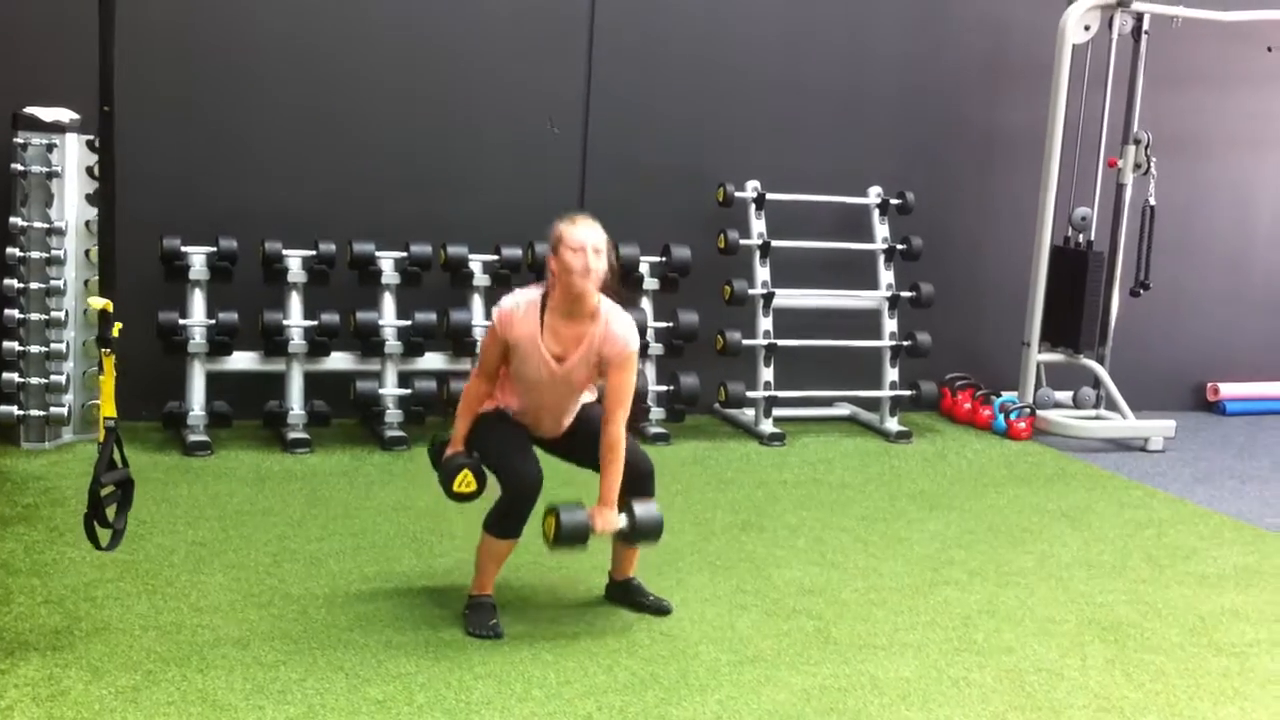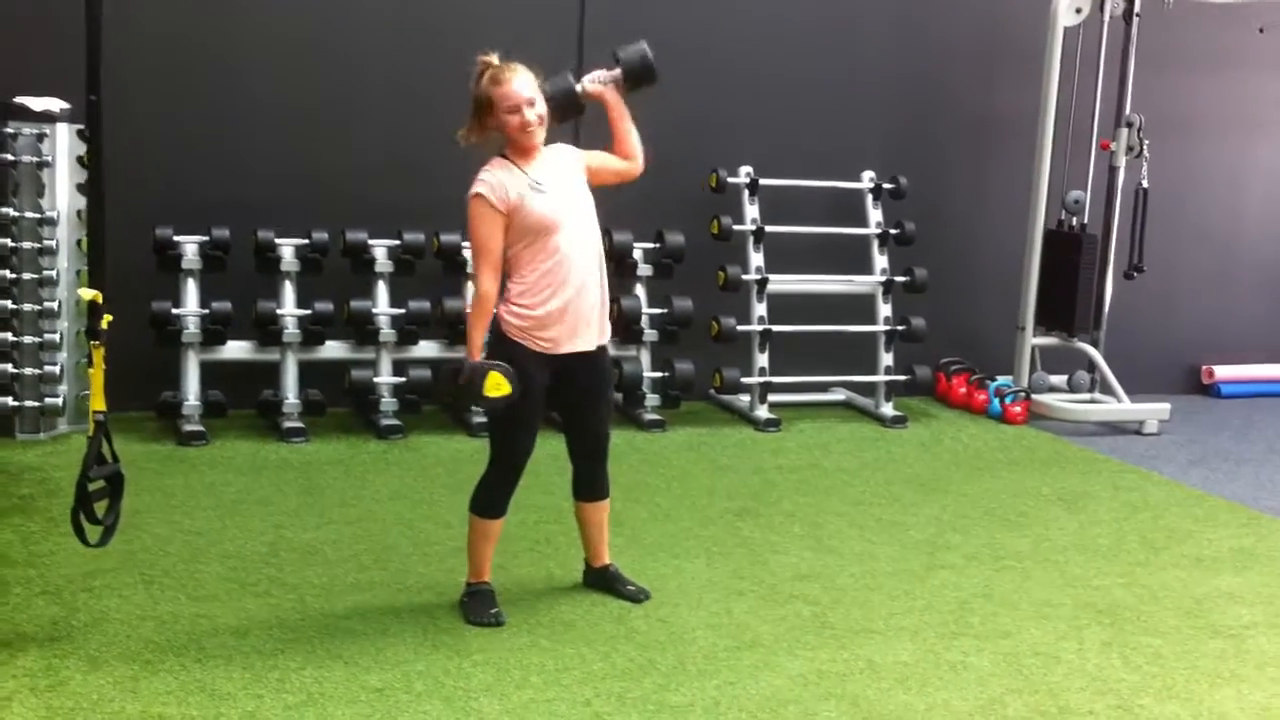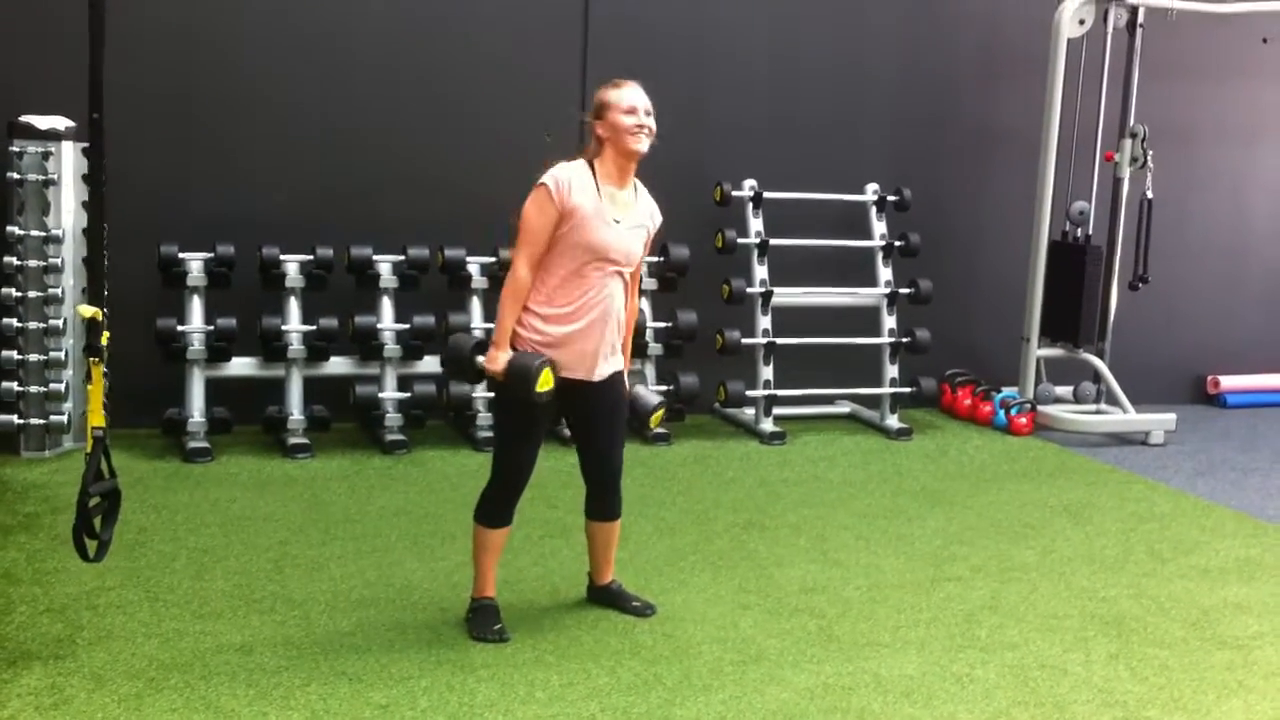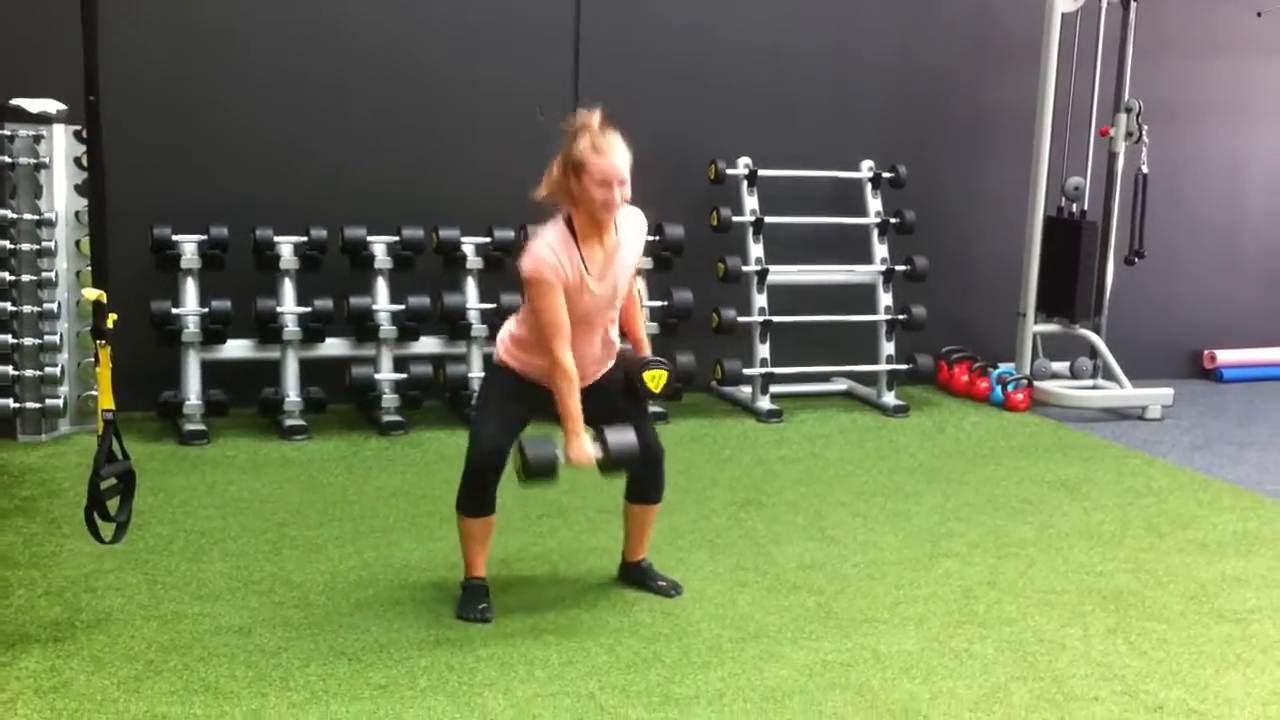
dt=1s
person 1, frame 1
left shoulder: (618, 330)
right shoulder: (514, 311)
left elbow: (614, 426)
right elbow: (482, 378)
left wrist: (607, 504)
right wrist: (457, 442)
left hip: (569, 416)
right hip: (505, 416)
left knee: (639, 470)
right knee: (523, 481)
left ankle: (622, 581)
right ankle: (480, 597)
person 1, frame 2
left shoulder: (566, 160)
right shoulder: (492, 184)
left elbow: (632, 163)
right elbow: (486, 278)
left wrist: (610, 99)
right wrist: (473, 356)
left hip: (586, 341)
right hip: (525, 346)
left knee: (593, 456)
right knee: (507, 465)
left ankle: (599, 565)
right ankle: (478, 585)
person 1, frame 3
left shoulder: (647, 208)
right shoulder: (562, 183)
right elbow: (522, 269)
left wrist: (626, 365)
right wrist: (500, 346)
left hip: (601, 366)
right hip: (537, 358)
left knee: (607, 478)
right knee: (509, 478)
left ankle: (602, 582)
right ankle: (482, 600)
person 1, frame 4
left shoulder: (633, 223)
right shoulder: (547, 252)
right elbow: (557, 352)
left wrist: (643, 354)
right wrist: (574, 434)
left hip: (598, 366)
right hip: (524, 371)
left knee: (649, 453)
right knee: (485, 458)
left ankle: (634, 563)
right ankle: (475, 580)
